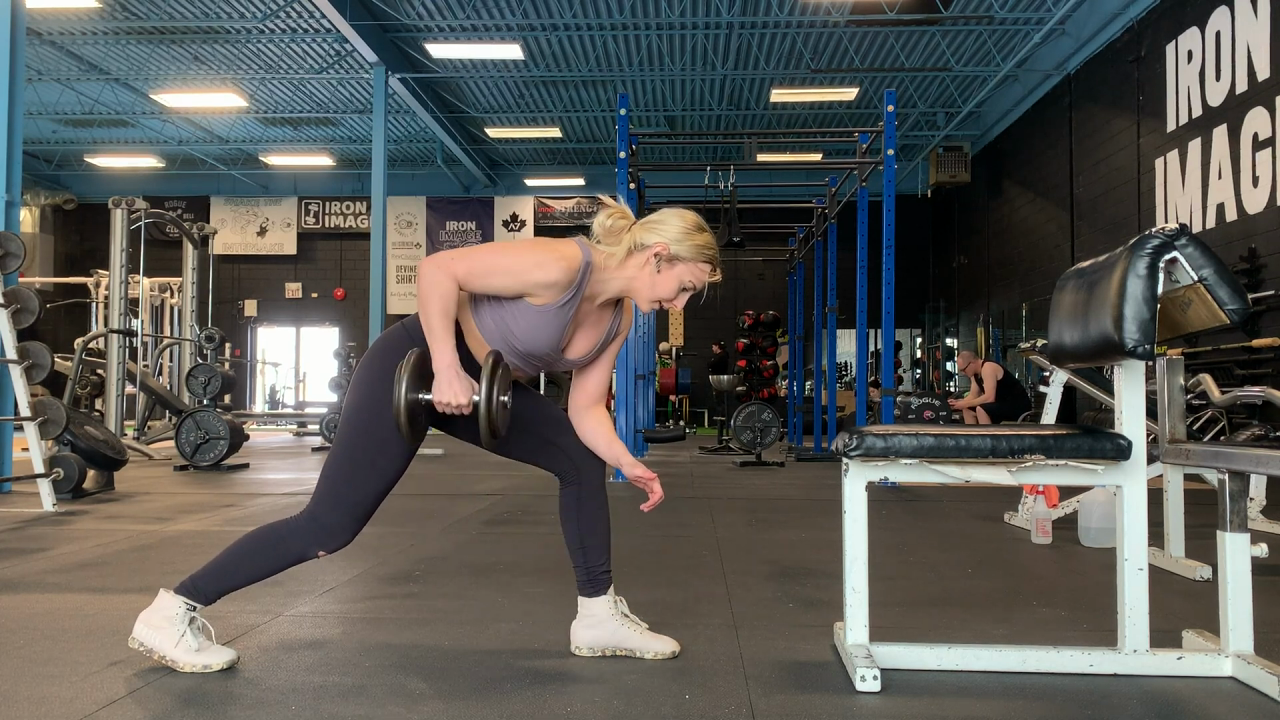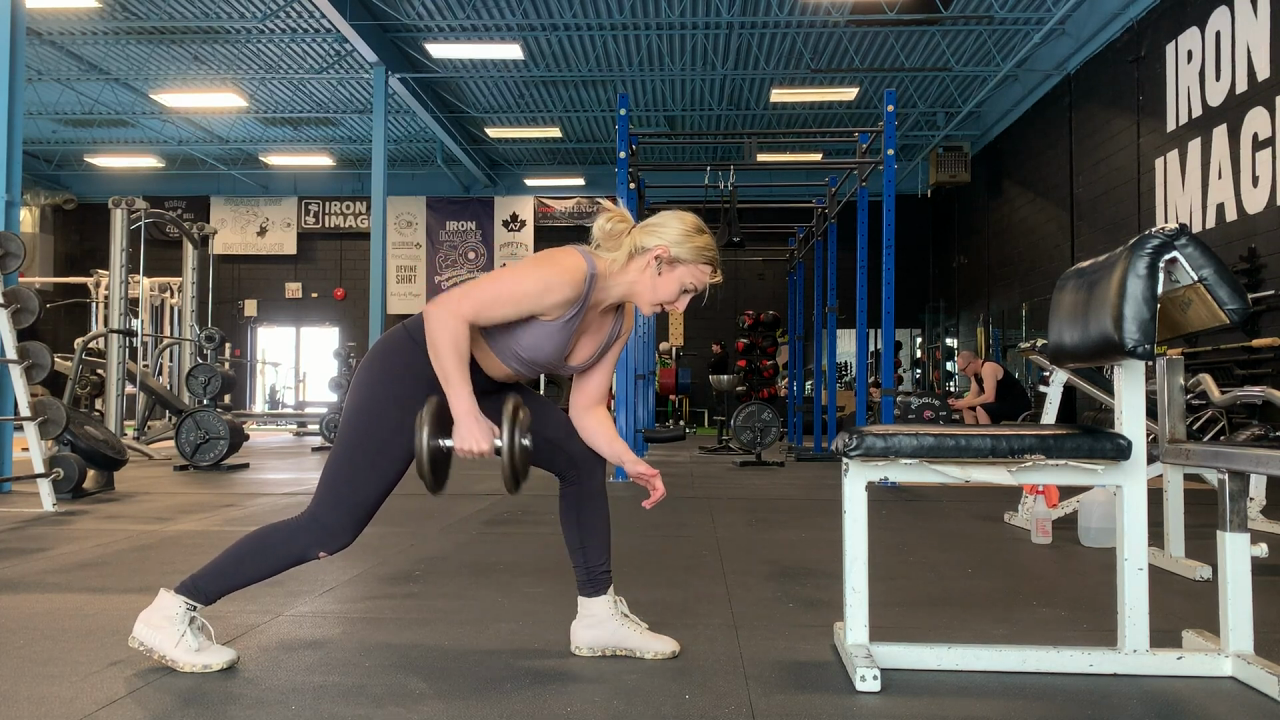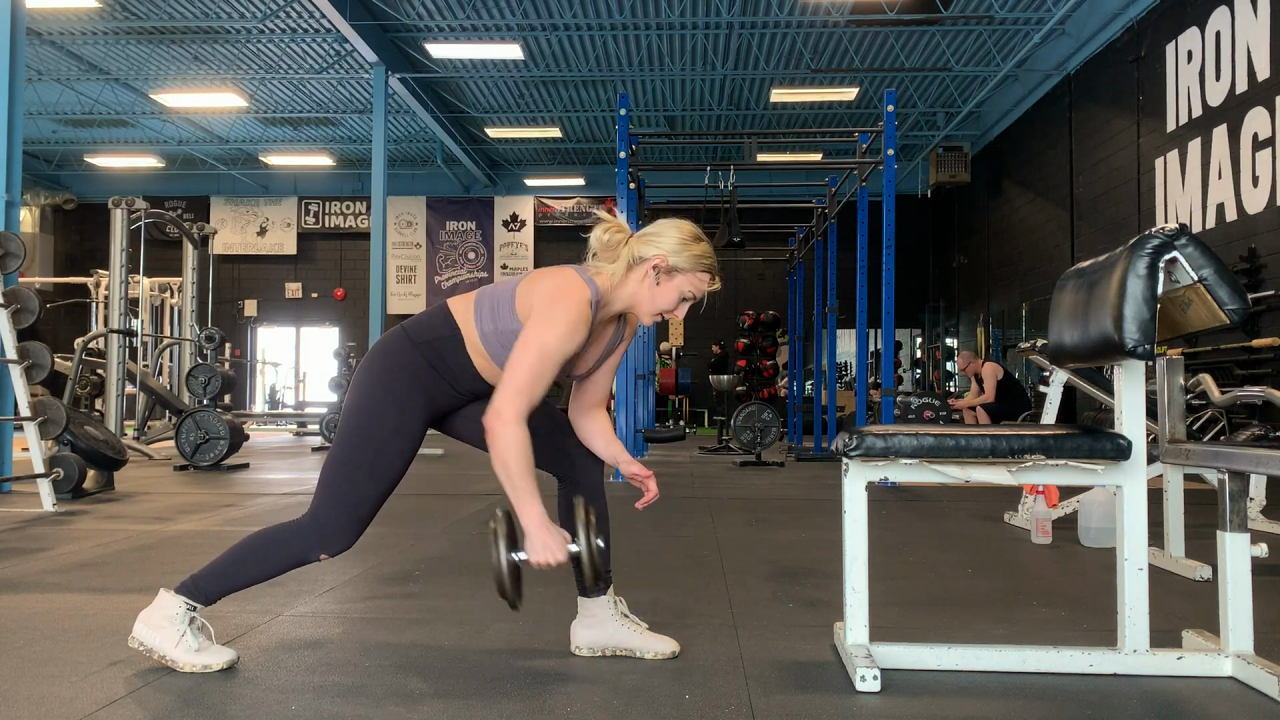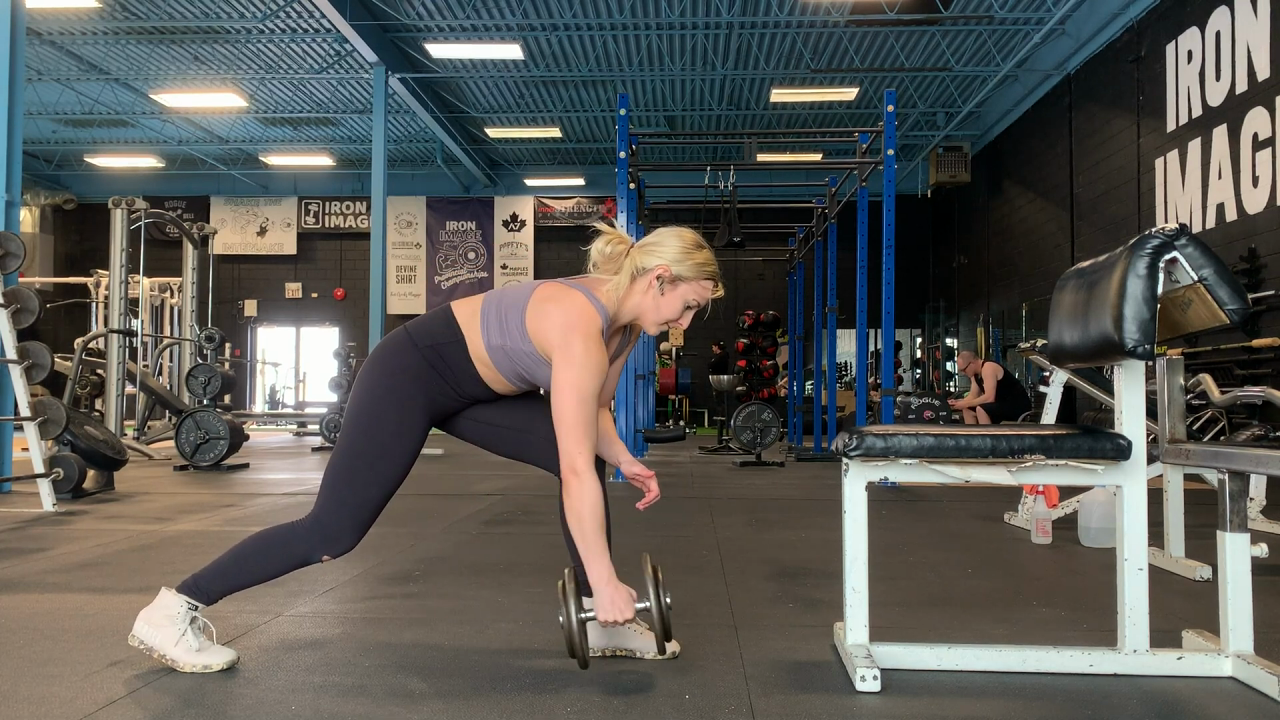
dt=0.3s
person 1, frame 1
left shoulder: (619, 316)
right shoulder: (560, 264)
left elbow: (585, 408)
right elbow: (438, 269)
left wrist: (627, 463)
right wrist: (447, 369)
left hip: (479, 380)
left knee: (582, 460)
right knee: (330, 525)
left ankle: (598, 617)
right ankle: (169, 613)
person 1, frame 2
left shoulder: (621, 317)
right shoulder: (567, 275)
left elbow: (587, 407)
right elbow: (444, 314)
left wrist: (628, 460)
right wrist: (467, 417)
left hip: (479, 377)
right hip: (414, 366)
left knee: (581, 460)
right knee: (332, 526)
left ankle: (599, 618)
right ankle: (169, 613)
person 1, frame 3
left shoulder: (622, 323)
right shoulder: (571, 301)
left elbow: (585, 412)
right elbow: (502, 417)
left wrist: (624, 461)
right wrist: (536, 526)
left hip: (475, 385)
right hip: (411, 369)
left knee: (584, 463)
right knee: (331, 530)
left ankle: (598, 618)
right ankle: (169, 612)
person 1, frame 4
left shoulder: (626, 323)
right shoulder: (580, 324)
left elbow: (590, 414)
right elbow: (575, 474)
left wrist: (626, 462)
right wrist: (606, 582)
left hip: (471, 387)
right hip: (411, 372)
left knee: (584, 454)
right knee: (334, 530)
left ankle: (598, 622)
right ankle: (170, 613)
